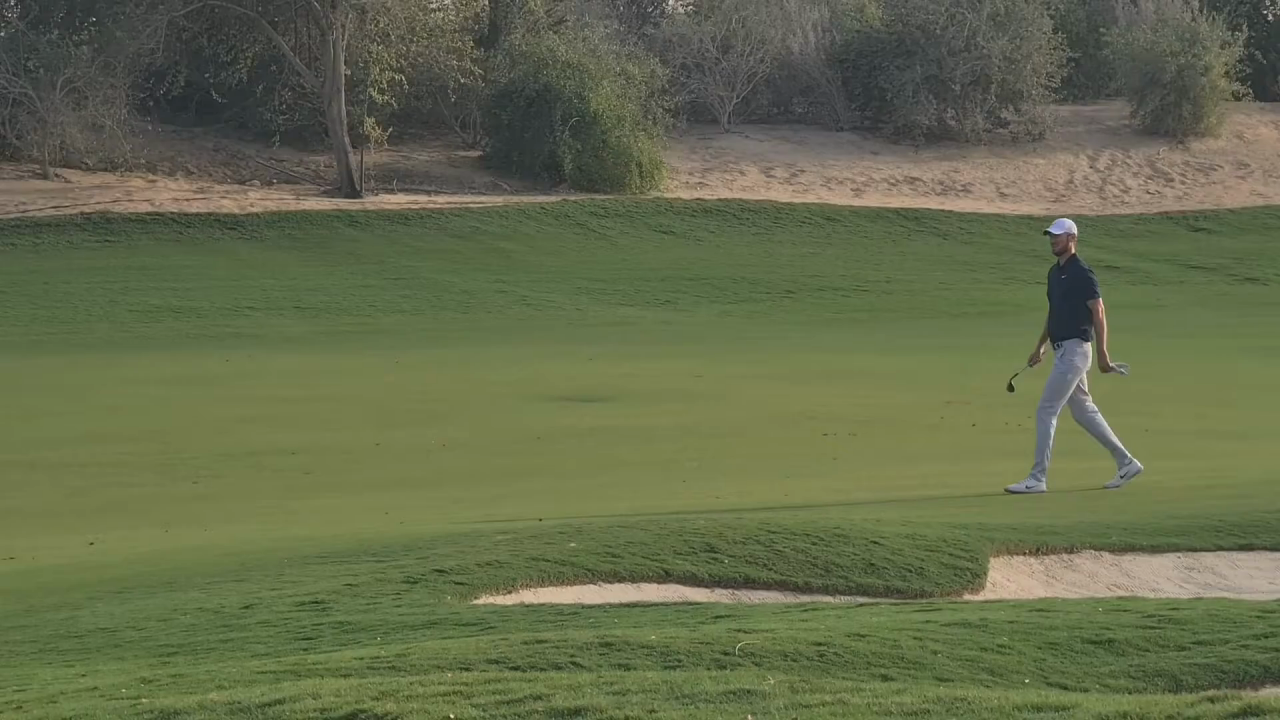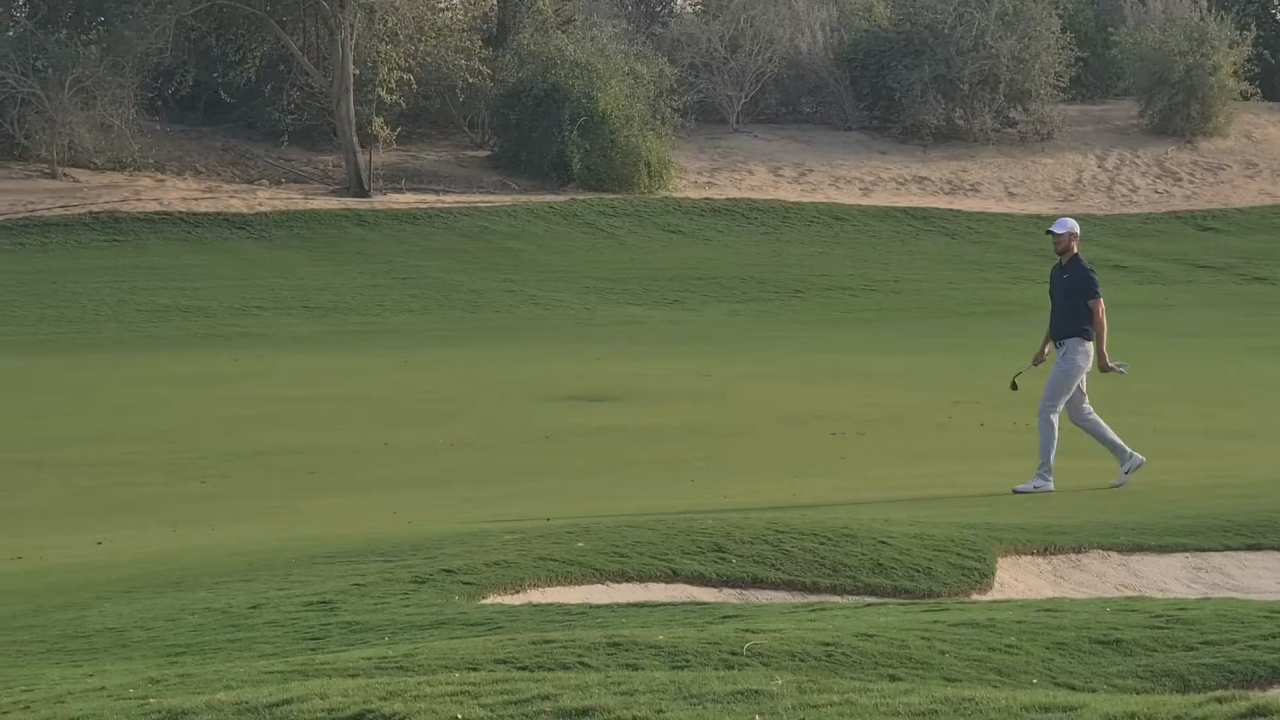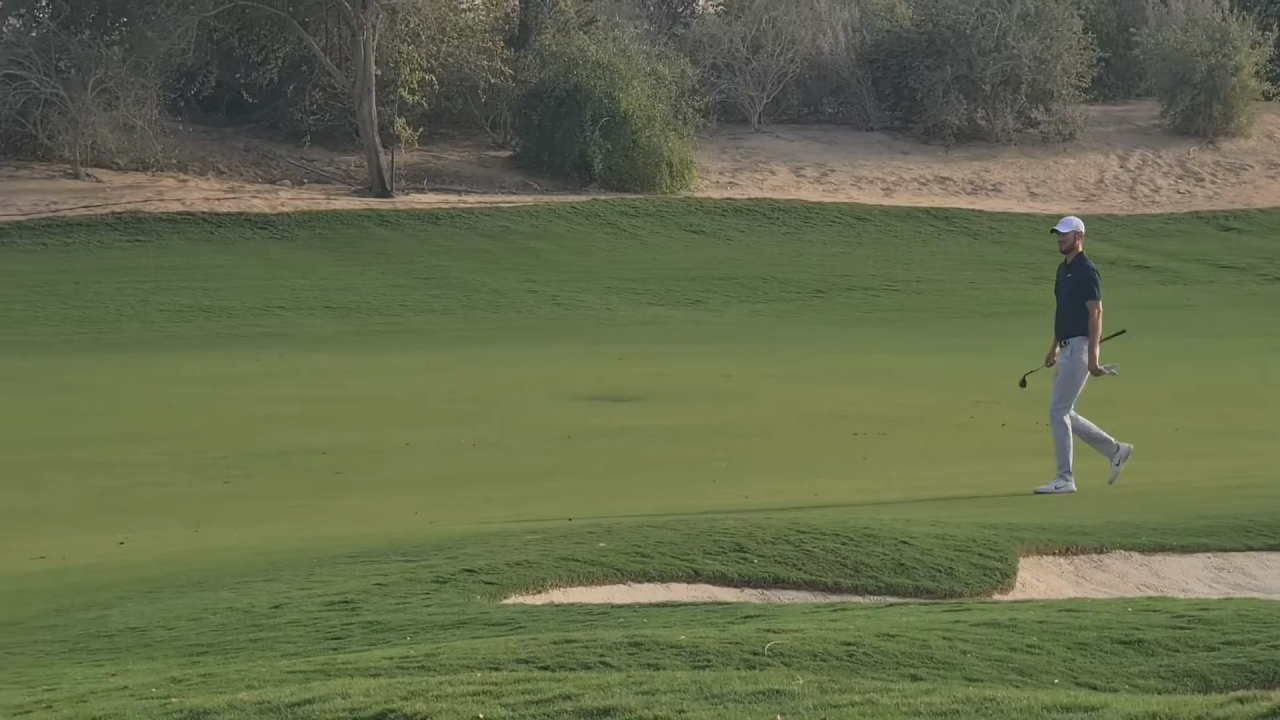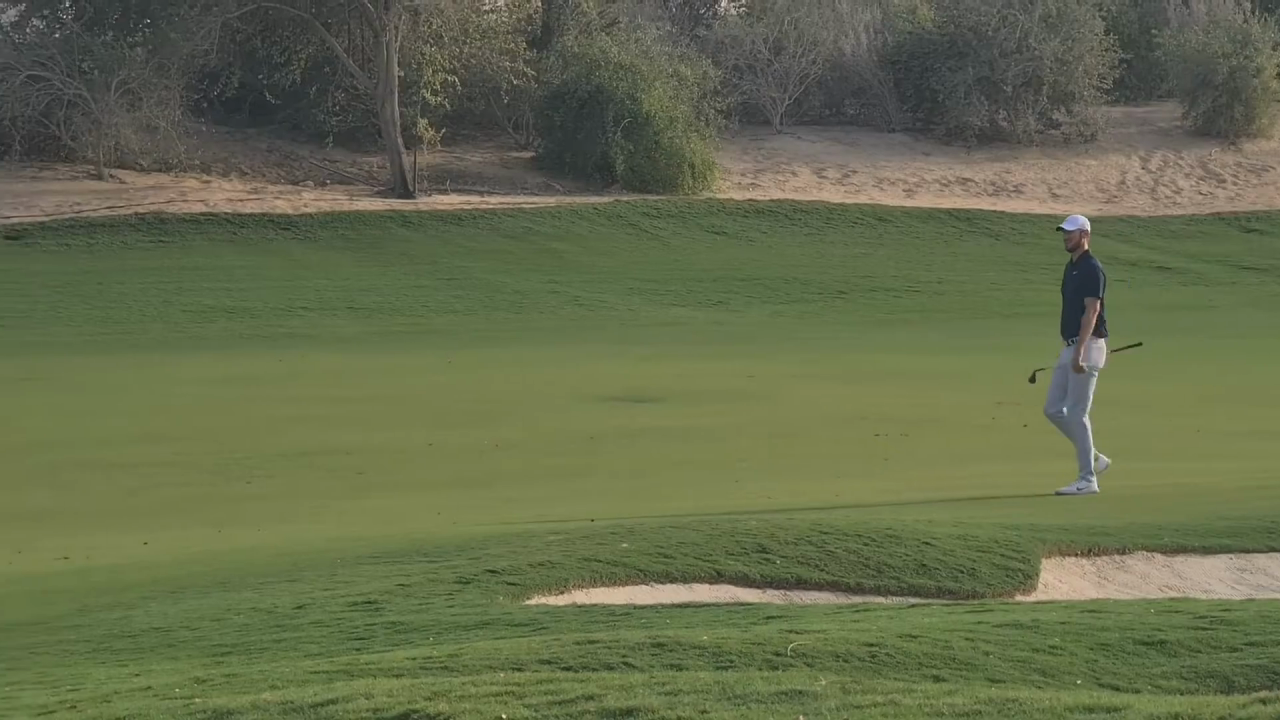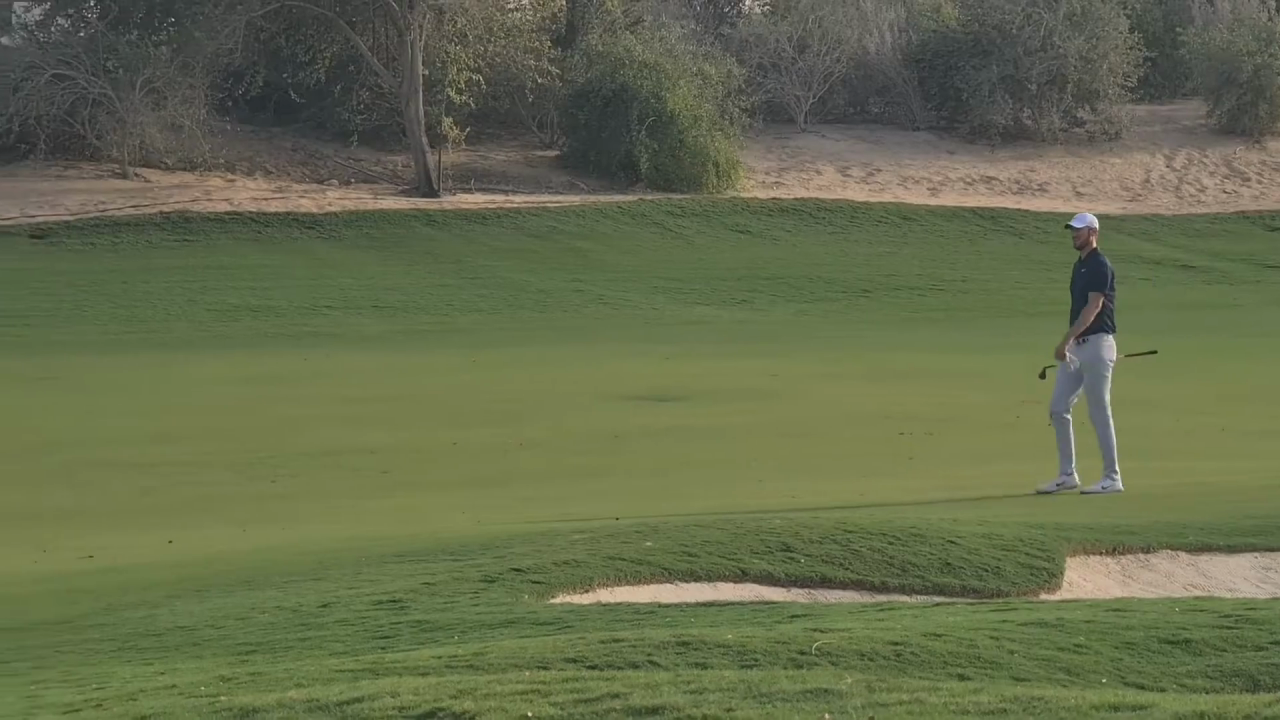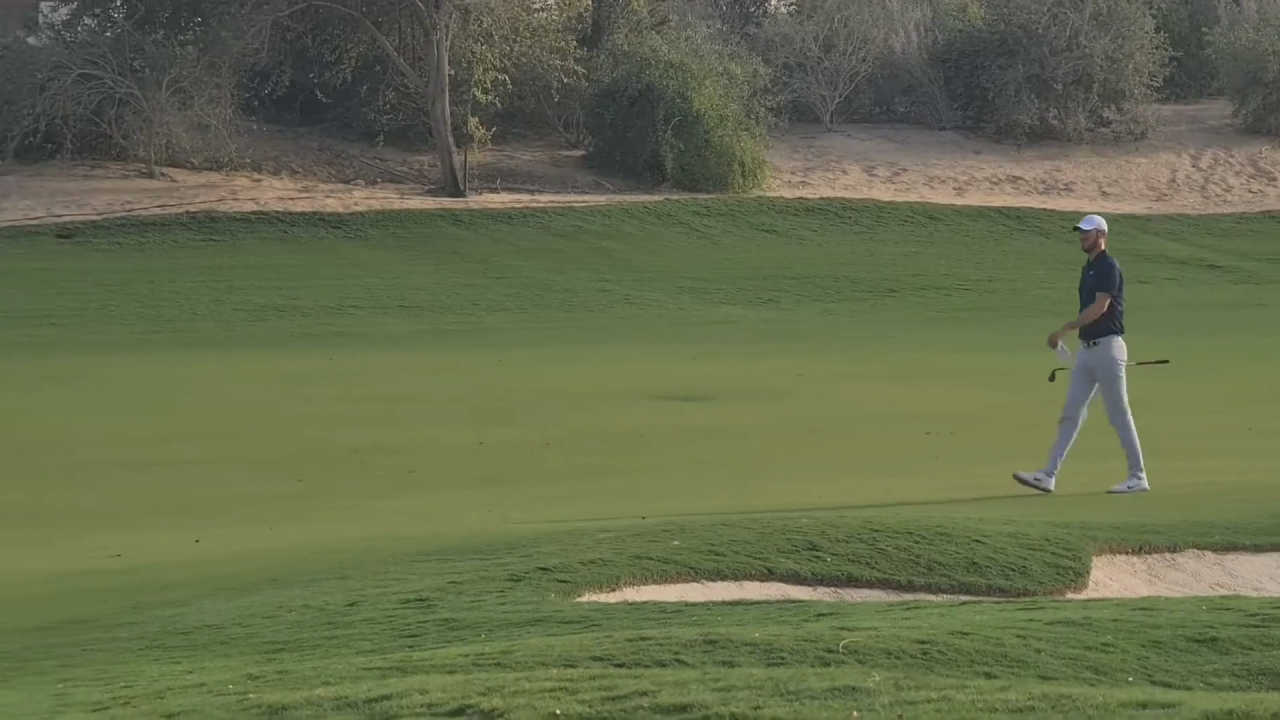
dt=0.1s
person 1, frame 1
left shoulder: (1082, 273)
right shoulder: (1054, 272)
left elbow: (1099, 313)
left wrist: (1103, 354)
right wrist: (1040, 346)
left hip: (1074, 350)
right hip: (1062, 351)
left knee: (1046, 411)
right knee: (1085, 413)
left ankle: (1037, 478)
right ankle: (1126, 463)
person 1, frame 2
left shoulder: (1084, 272)
right shoulder: (1056, 271)
left elbow: (1099, 313)
left wrist: (1102, 355)
right wrist: (1044, 346)
left hip: (1076, 349)
right hip: (1064, 350)
left knee: (1048, 410)
right knee: (1080, 414)
left ankle: (1044, 478)
right ankle: (1128, 457)
person 1, frame 3
left shoulder: (1087, 270)
right shoulder: (1063, 269)
left elbow: (1095, 314)
left wrist: (1093, 356)
right wrist: (1054, 347)
left hip: (1081, 351)
right hip: (1068, 351)
left knee: (1059, 413)
right knee: (1065, 416)
left ankle: (1065, 478)
right ankle: (1115, 450)
person 1, frame 4
left shoulder: (1092, 268)
right shoulder: (1070, 267)
left elbow: (1092, 312)
left wrist: (1079, 352)
left hip: (1088, 348)
right hip: (1071, 349)
left knee: (1076, 414)
right knee: (1053, 410)
left ankle: (1087, 479)
right ankle: (1095, 460)
person 1, frame 5
left shoulder: (1100, 265)
right shoulder: (1079, 266)
left elbow: (1094, 308)
left wrist: (1066, 340)
left hip: (1097, 345)
right hip: (1079, 348)
left knee: (1098, 413)
right knee: (1057, 408)
left ankle: (1111, 478)
right ankle: (1067, 474)
person 1, frame 6
left shoulder: (1109, 267)
right shoulder: (1088, 268)
left elbow: (1099, 307)
left wrist: (1062, 331)
left hip: (1108, 348)
right hip: (1088, 350)
left knee: (1118, 413)
right knee: (1071, 413)
left ankle: (1137, 476)
right ankle: (1048, 475)
